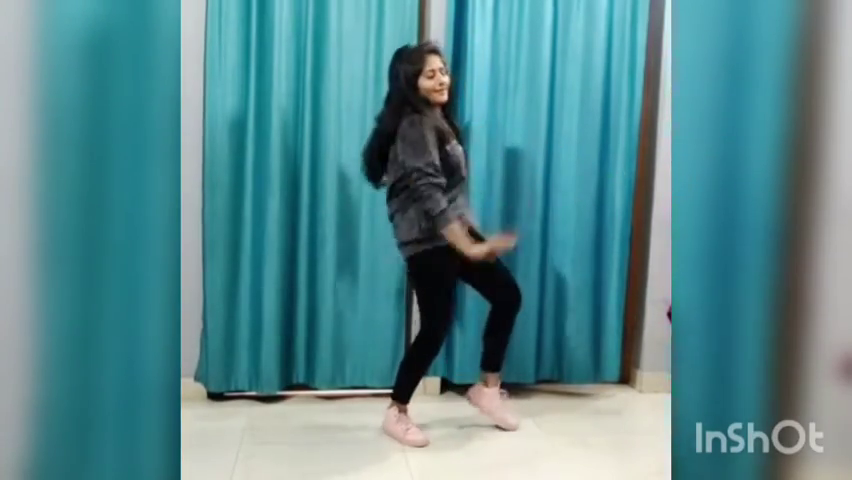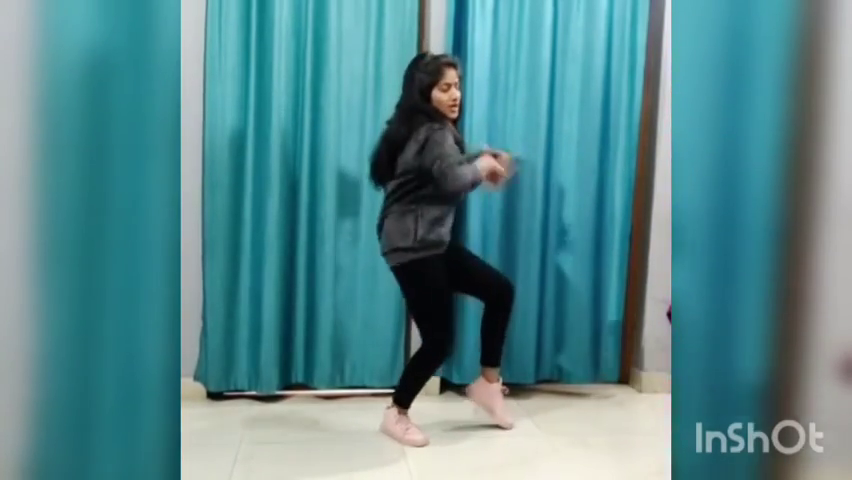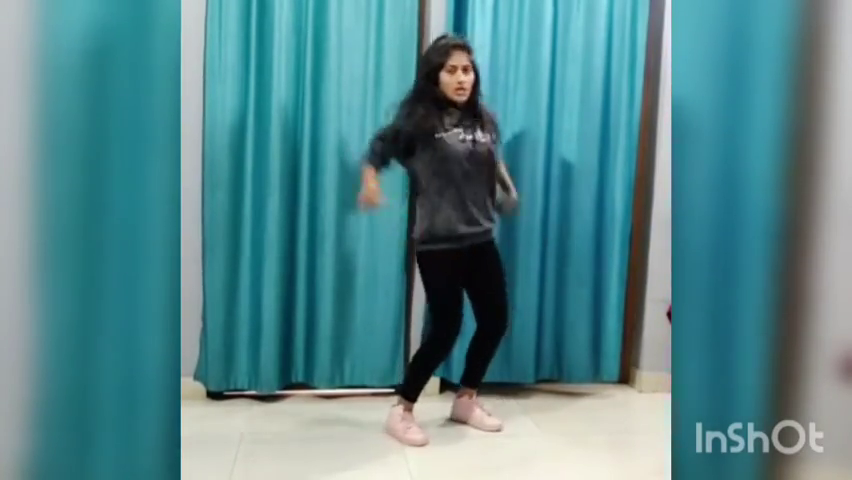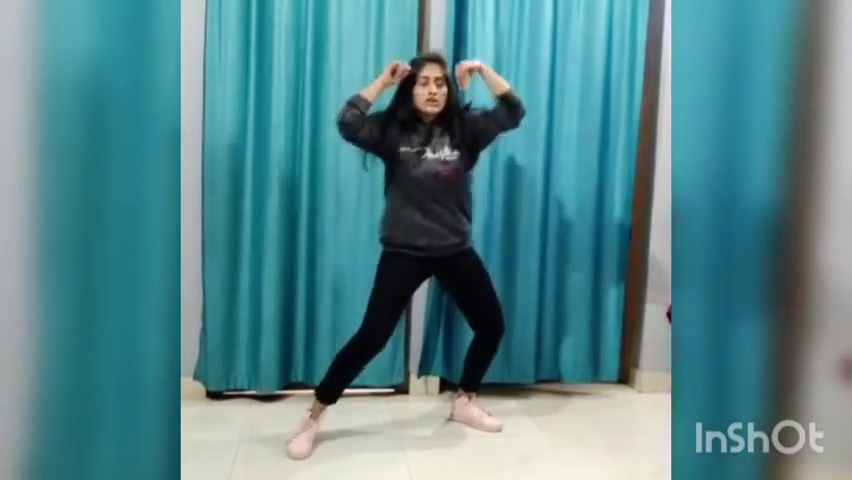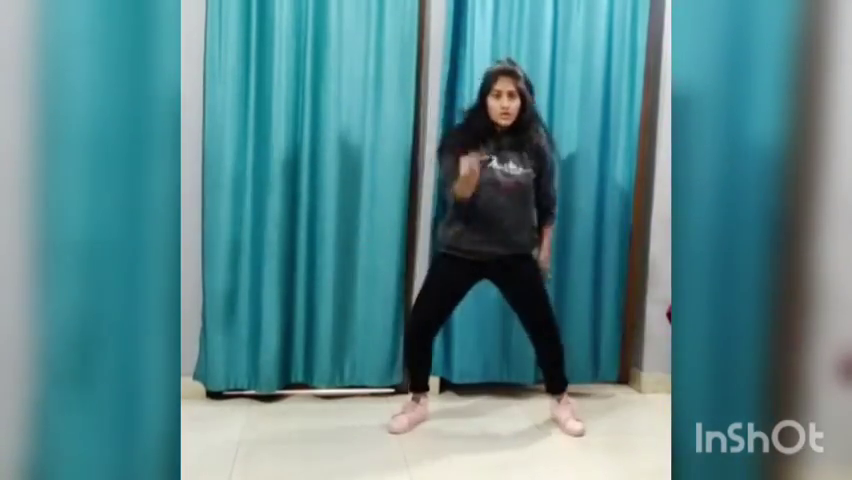
dt=0.7s
person 1, frame 1
left shoulder: (437, 120)
right shoulder: (416, 126)
right elbow: (427, 194)
left wrist: (469, 236)
right wrist: (467, 245)
left hip: (454, 233)
right hip: (430, 241)
left knee: (509, 297)
right knee: (436, 327)
left ankle: (488, 388)
right ankle: (396, 413)
person 1, frame 2
left shoulder: (431, 131)
right shoulder: (435, 134)
left elbow: (449, 173)
right elbow: (455, 179)
left wrist: (483, 160)
right wrist: (486, 165)
left hip: (433, 245)
right hip: (413, 249)
left knee: (501, 291)
right knee: (439, 338)
left ankle: (487, 383)
right ankle: (396, 415)
person 1, frame 3
left shoulder: (482, 118)
right shoulder: (418, 116)
right elbow: (380, 147)
left wrist: (505, 183)
right wrist: (370, 181)
left hip: (479, 239)
right hip: (438, 243)
left knee: (495, 320)
right knee: (445, 330)
left ankle: (466, 401)
right ankle: (403, 411)
person 1, frame 4
left shoulder: (465, 127)
right shoulder: (391, 131)
left elbow: (513, 113)
right elbow: (347, 123)
left wrist: (482, 70)
right wrist: (384, 81)
left hip: (455, 250)
right hip: (403, 252)
left knee: (491, 325)
right knee: (371, 336)
left ankle: (465, 401)
right ankle: (313, 417)
person 1, frame 5
left shoulder: (537, 146)
right shoulder: (462, 141)
left elbow: (546, 205)
right elbow: (455, 199)
left wrist: (543, 252)
right wrist: (463, 184)
left hip: (513, 257)
right hip: (462, 251)
left knee: (545, 329)
right knee: (420, 326)
left ankle: (561, 402)
right ankle: (418, 401)
